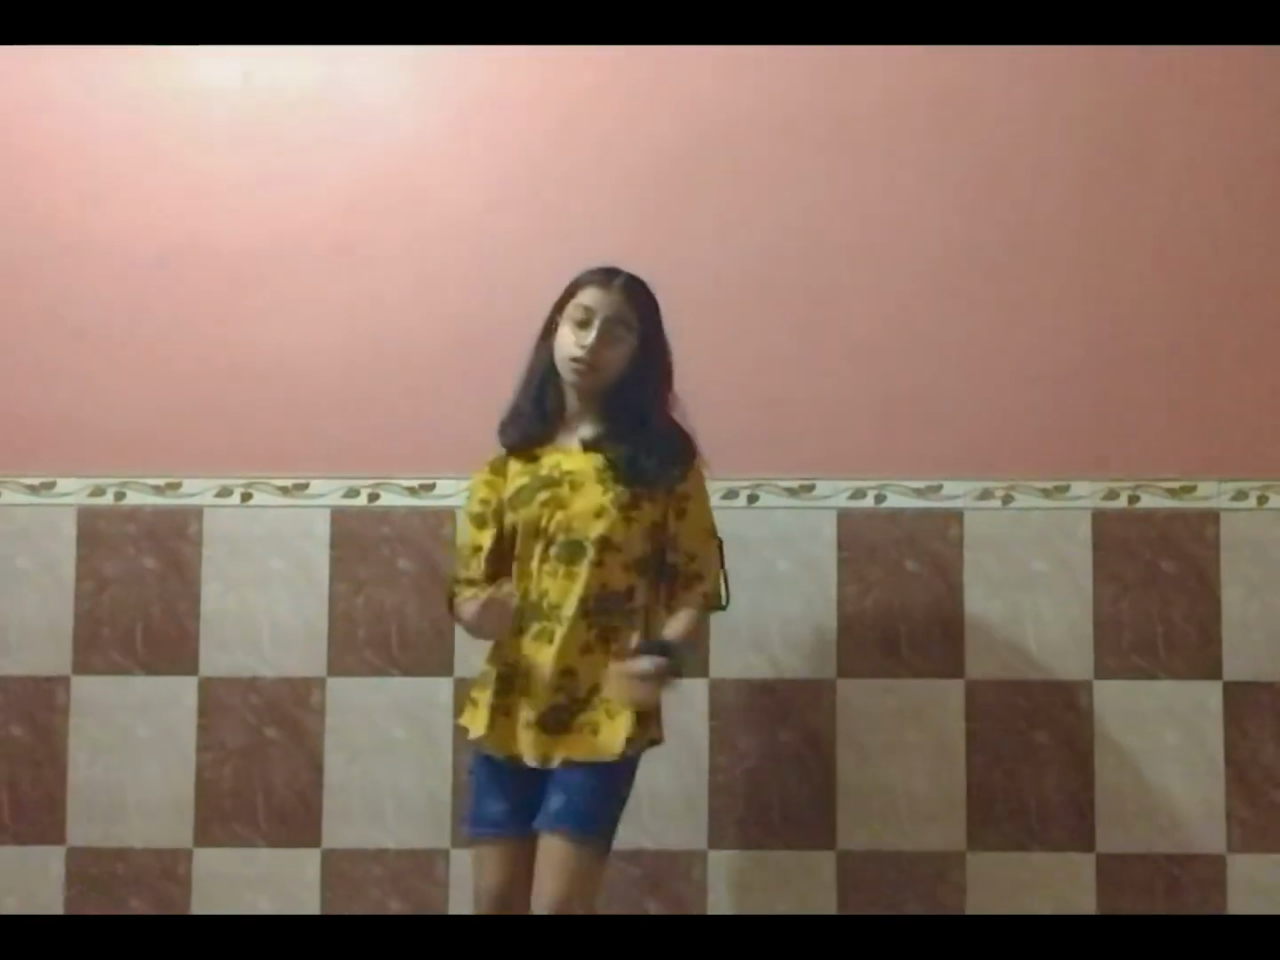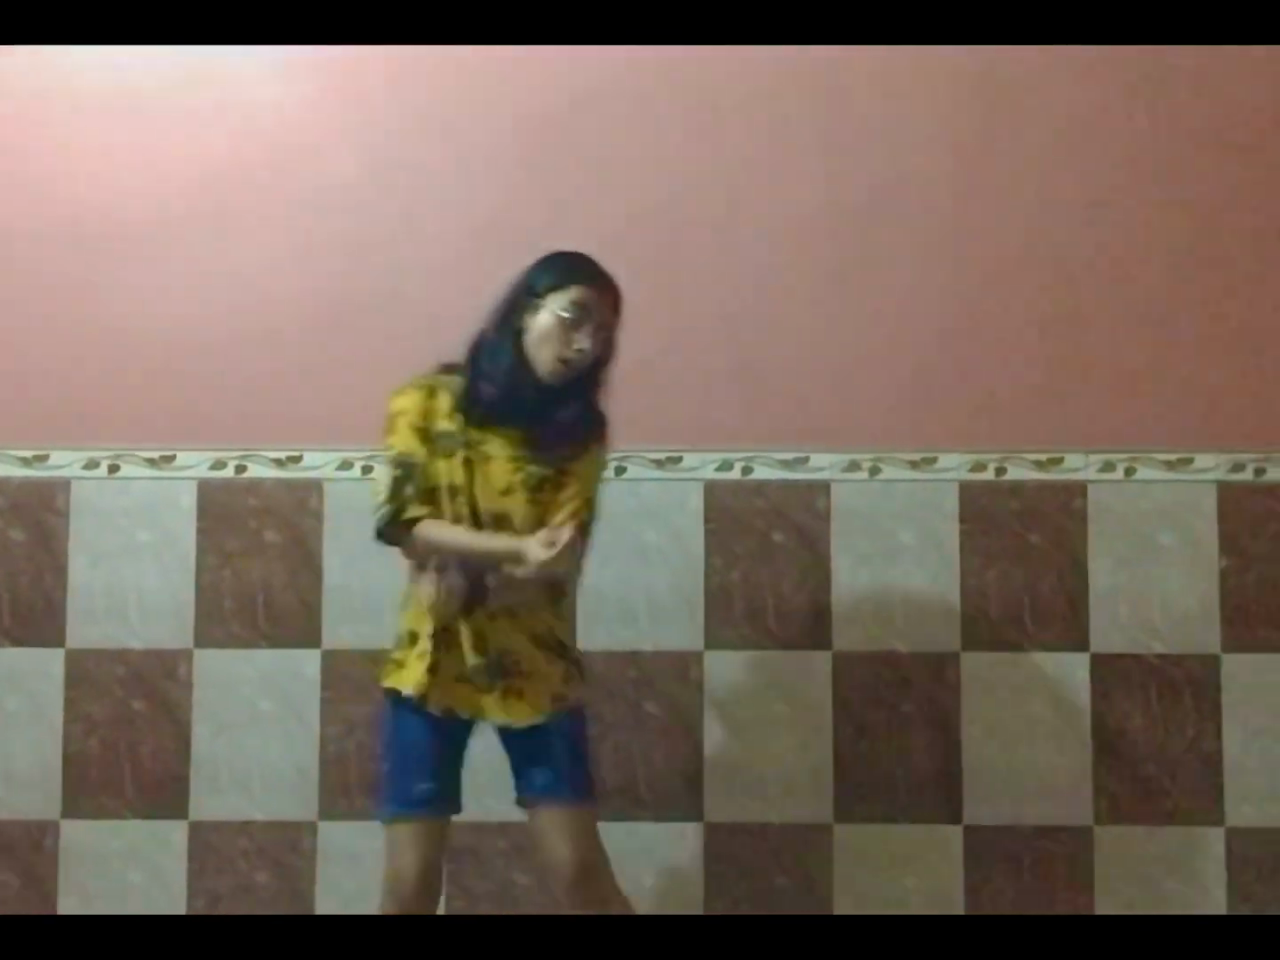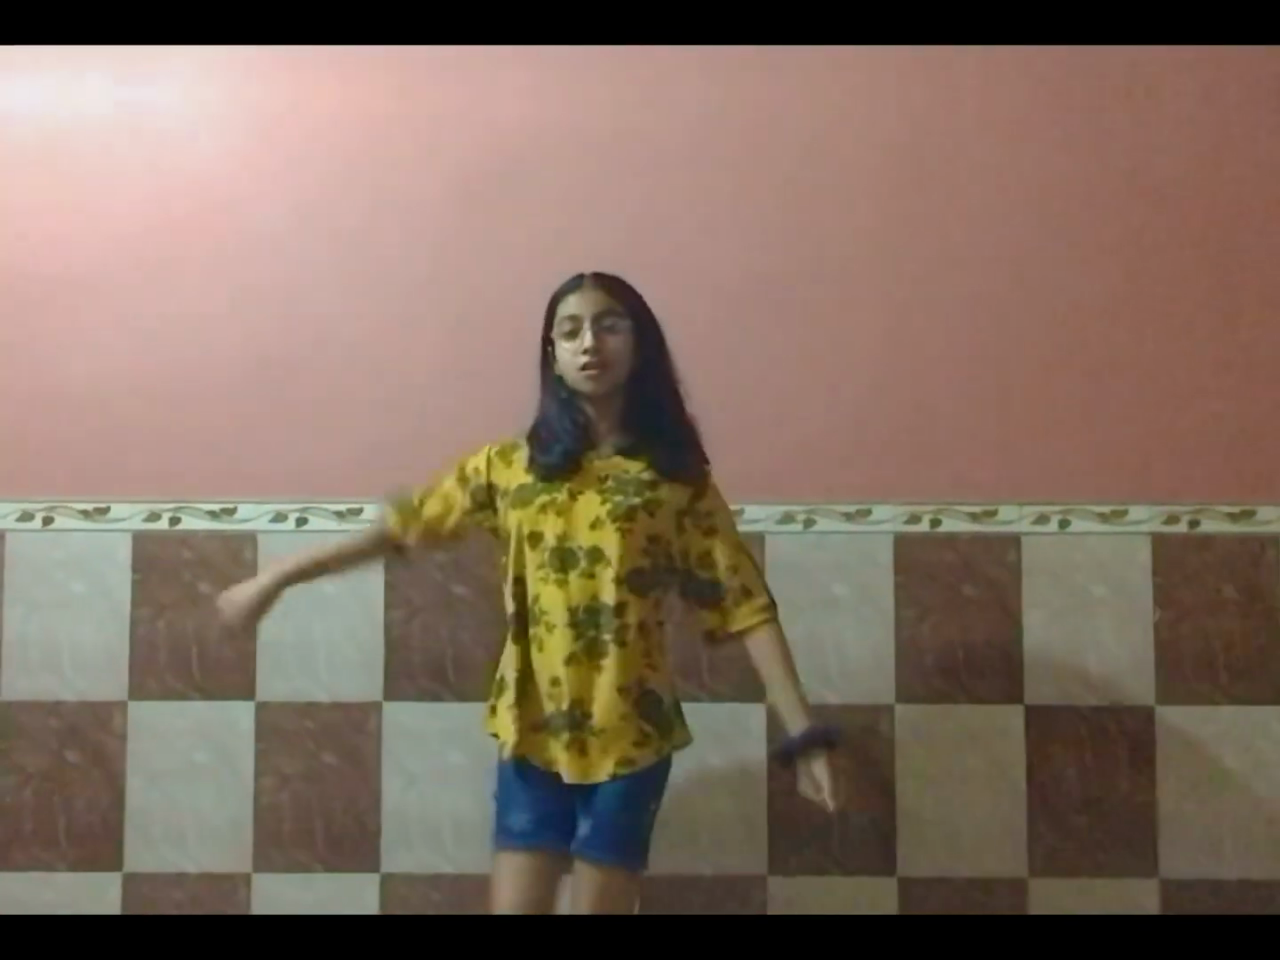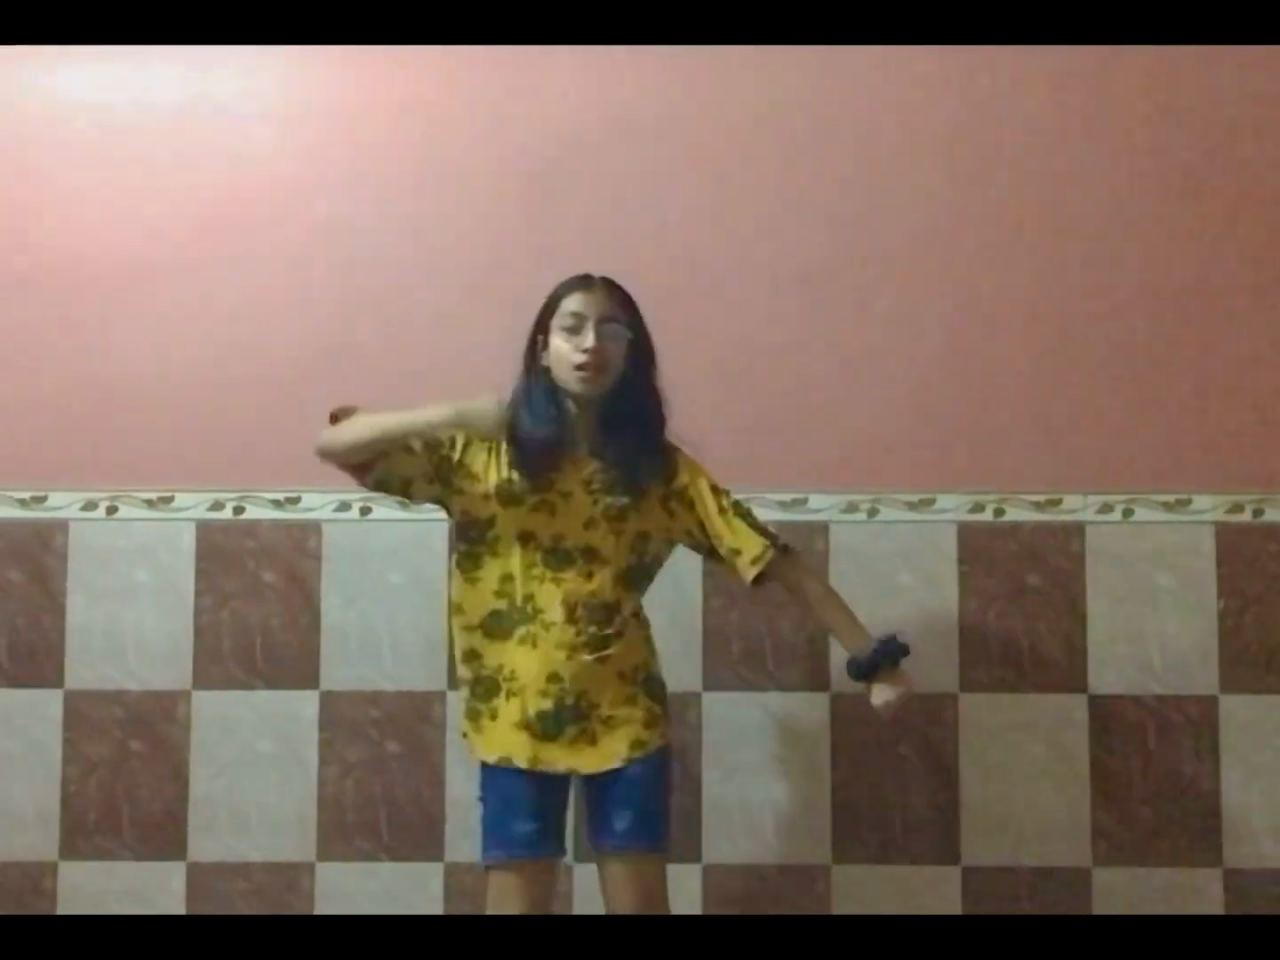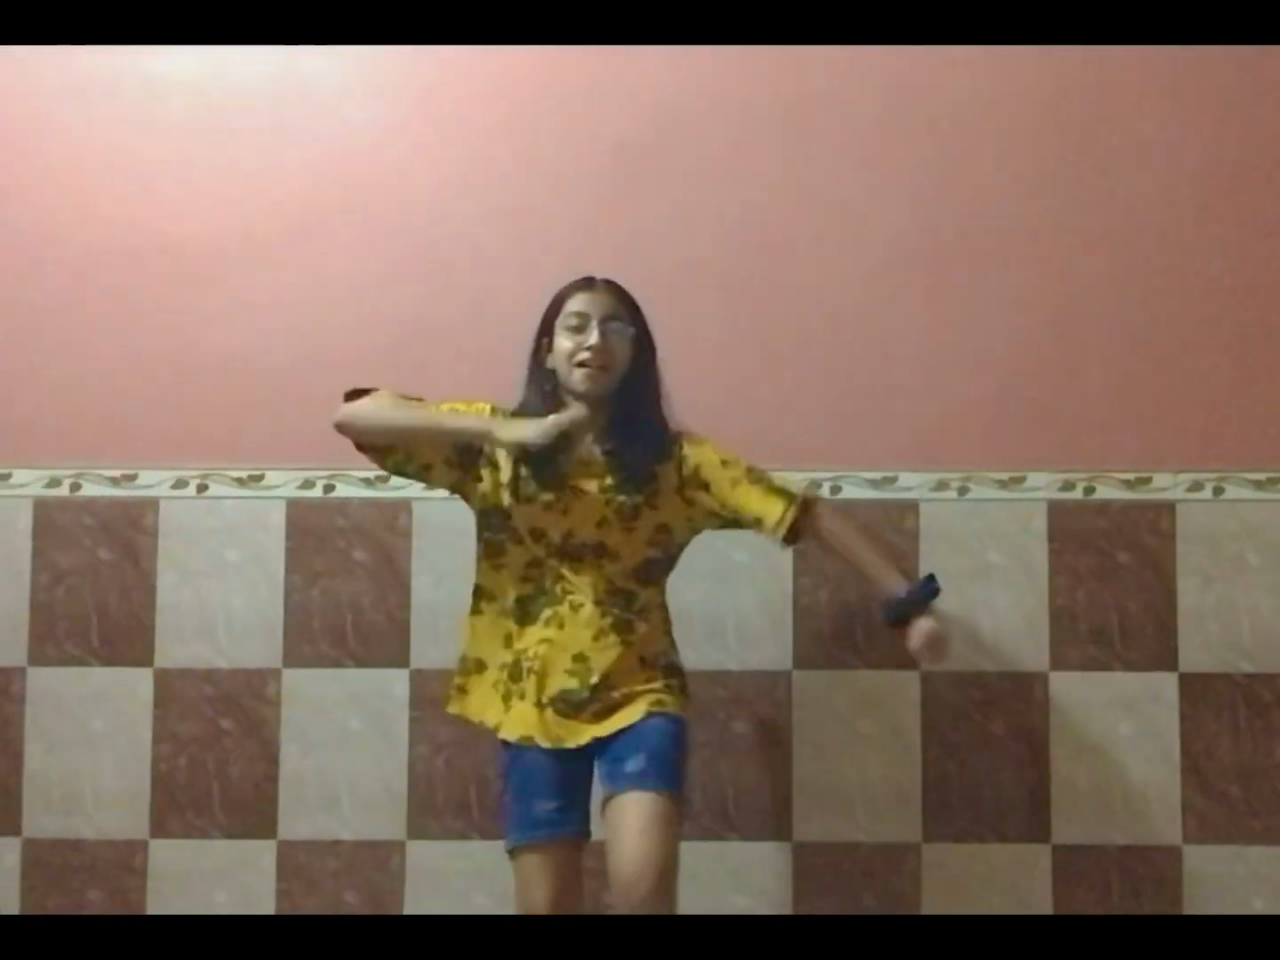
dt=0.7s
person 1, frame 1
left shoulder: (664, 462)
right shoulder: (510, 460)
left elbow: (697, 589)
right elbow: (468, 586)
left wrist: (658, 655)
right wrist: (481, 613)
left hip: (603, 709)
right hip: (508, 705)
left knee: (560, 904)
right knee: (496, 901)
person 1, frame 2
left shoulder: (574, 438)
right shoulder: (427, 405)
left elbow: (545, 582)
right elbow: (413, 530)
left wrist: (474, 581)
right wrist: (516, 548)
left hip: (535, 671)
right hip: (433, 665)
left knee: (580, 868)
right knee: (410, 880)
person 1, frame 3
left shoulder: (675, 478)
right shoulder: (509, 467)
left elbow: (746, 608)
right elbow: (402, 529)
left wrist: (801, 733)
right wrist: (275, 580)
left hip: (629, 732)
right hip: (531, 728)
left knee: (601, 917)
right knee: (512, 911)
person 1, frame 4
left shoulder: (660, 471)
right shoulder: (480, 455)
left elbow: (773, 560)
right elbow: (332, 444)
left wrist: (871, 657)
right wrist: (446, 415)
left hip: (622, 721)
right hip: (512, 719)
left knee: (639, 911)
right knee: (514, 909)
person 1, frame 5
left shoulder: (674, 459)
right shoulder: (496, 444)
left elbow: (804, 515)
right elbow: (353, 416)
left wrist: (906, 598)
right wrist: (499, 432)
left hip: (639, 695)
right hip: (532, 700)
left knee: (641, 886)
right knee: (544, 906)
